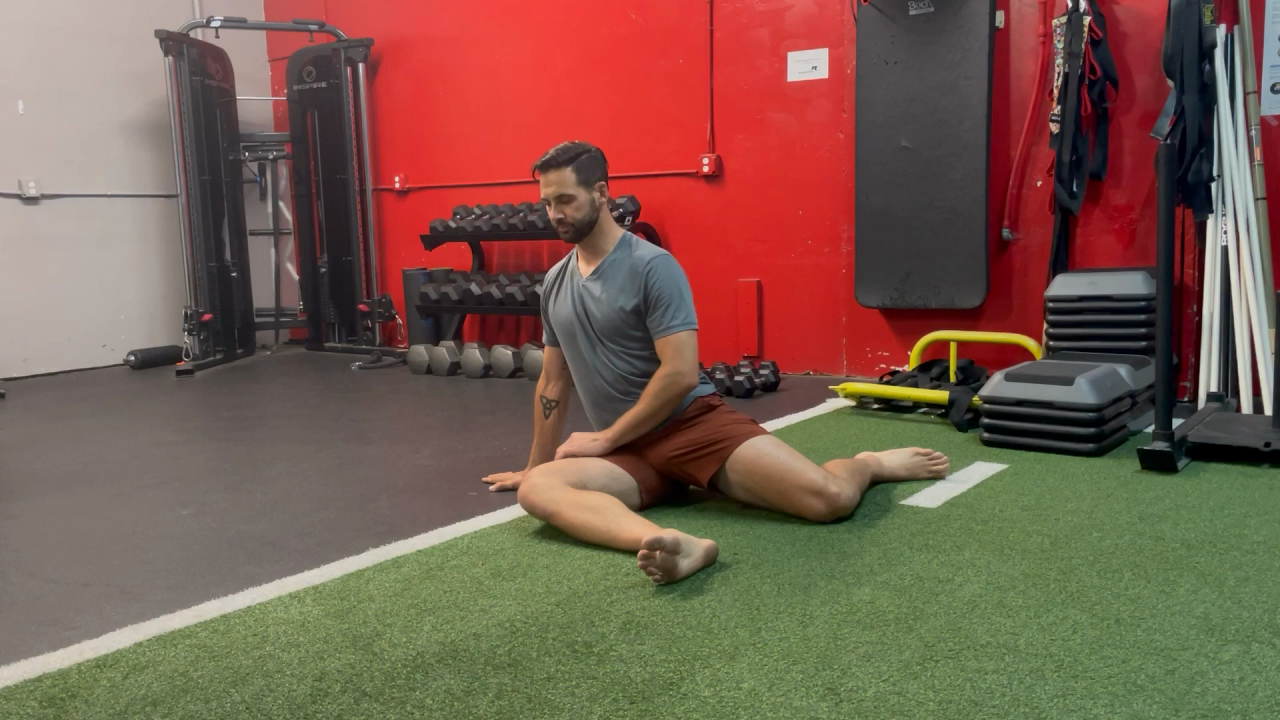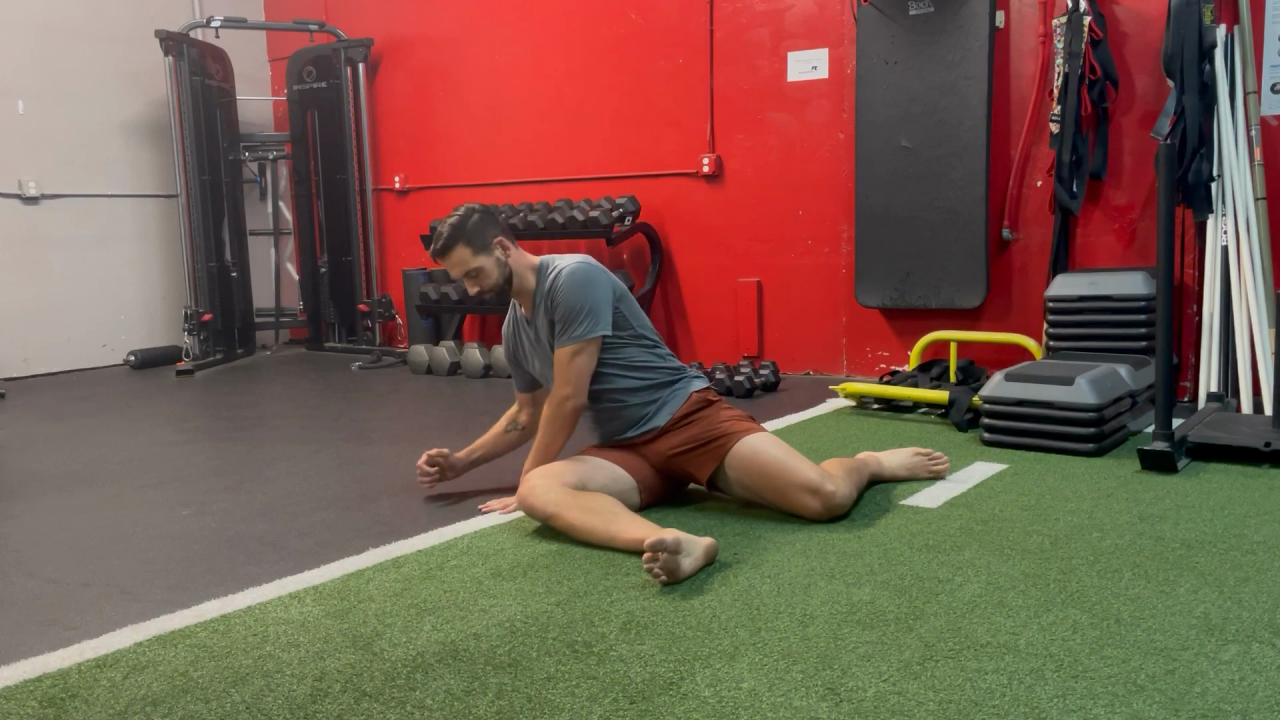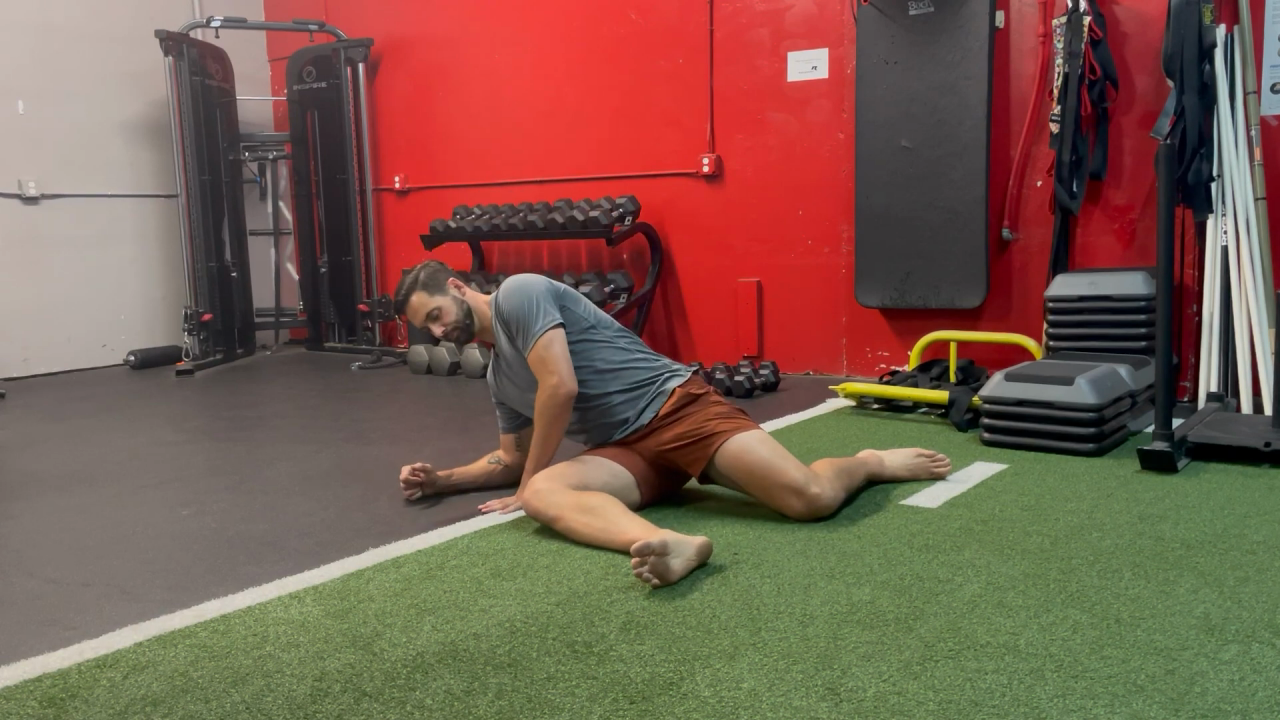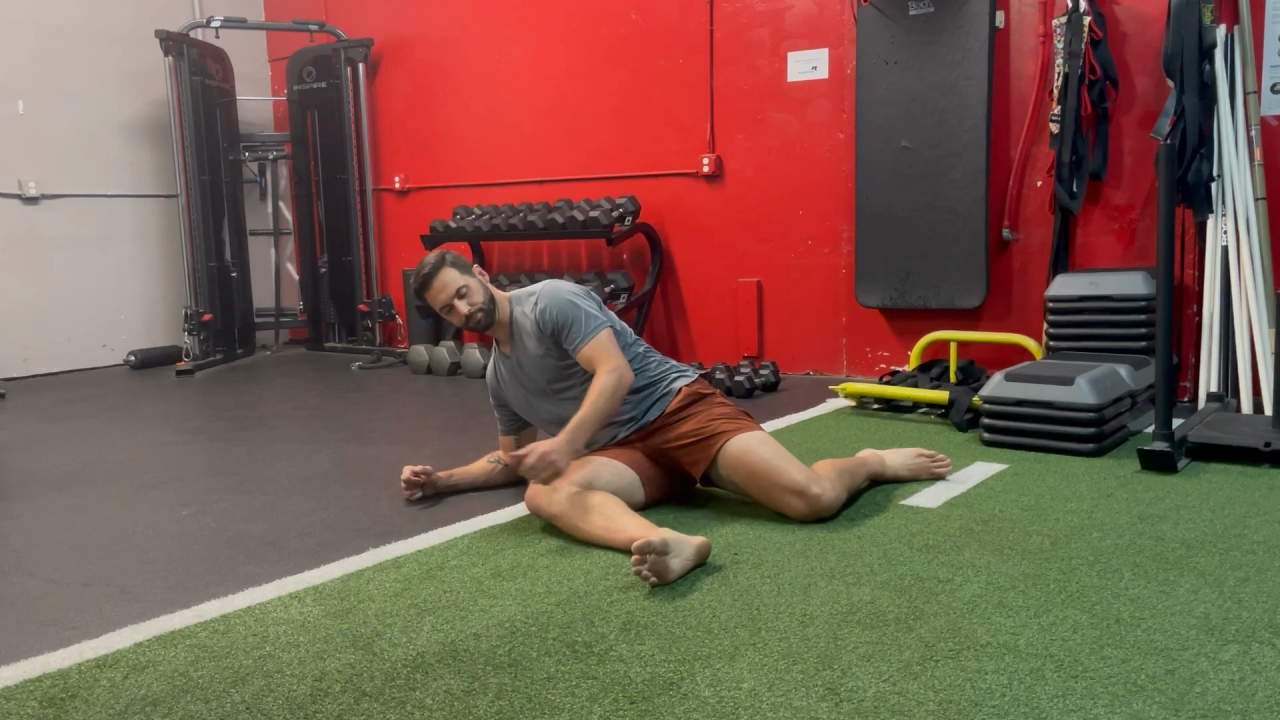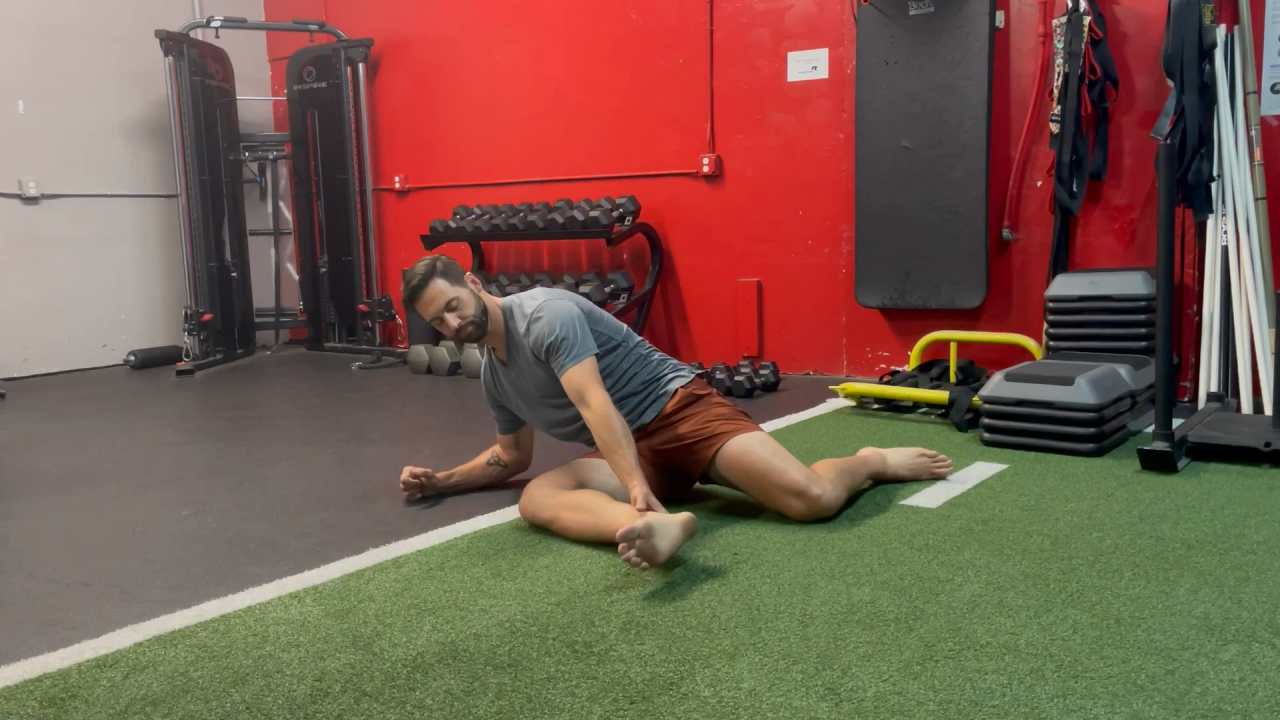
dt=1s
person 1, frame 1
left shoulder: (651, 266)
right shoulder: (554, 284)
left elbow: (680, 374)
right elbow: (552, 383)
left wrist: (606, 439)
right wrist: (532, 464)
left hip: (691, 423)
right hip: (628, 452)
left knee: (830, 498)
right knee: (534, 490)
left ankle: (873, 465)
right ankle: (668, 542)
person 1, frame 2
left shoulder: (574, 278)
right shoulder: (514, 329)
left elbow: (569, 399)
right elbow: (526, 415)
left wrist: (529, 475)
right wrist: (459, 461)
left hip: (687, 416)
right hip: (627, 449)
left knee: (826, 496)
right knee: (540, 495)
left ankle: (872, 463)
right ankle: (672, 541)
person 1, frame 3
left shoulder: (517, 293)
right shoulder: (499, 374)
left elbow: (561, 386)
right elbow: (512, 458)
left wrist: (527, 481)
right wrist: (442, 479)
left hip: (676, 406)
right hip: (627, 448)
left knee: (812, 497)
right knee: (543, 494)
left ankle: (871, 463)
right ankle: (668, 544)
person 1, frame 4
left shoulder: (551, 301)
right shoulder: (499, 376)
left elbow: (616, 373)
right elbow: (511, 461)
left wrist: (564, 442)
right wrist: (441, 479)
left hip: (679, 410)
right hip: (628, 452)
left knee: (813, 497)
right knee: (541, 492)
left ankle: (874, 463)
right ankle: (667, 543)
person 1, frame 5
left shoulder: (546, 314)
right shoulder: (493, 376)
left elbow: (595, 404)
right elbow: (511, 457)
left wrist: (639, 491)
right wrist: (439, 480)
left hip: (677, 408)
right hip: (627, 451)
left knee: (812, 498)
right knee: (536, 499)
left ankle: (873, 462)
right ankle: (660, 526)
